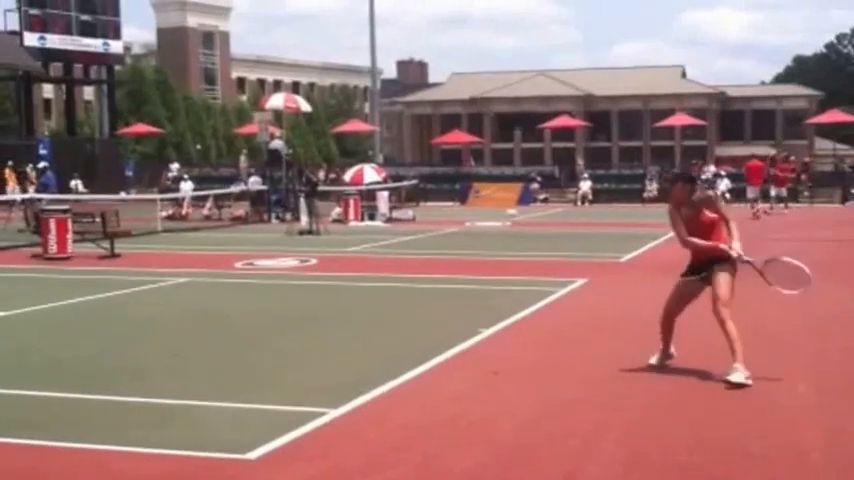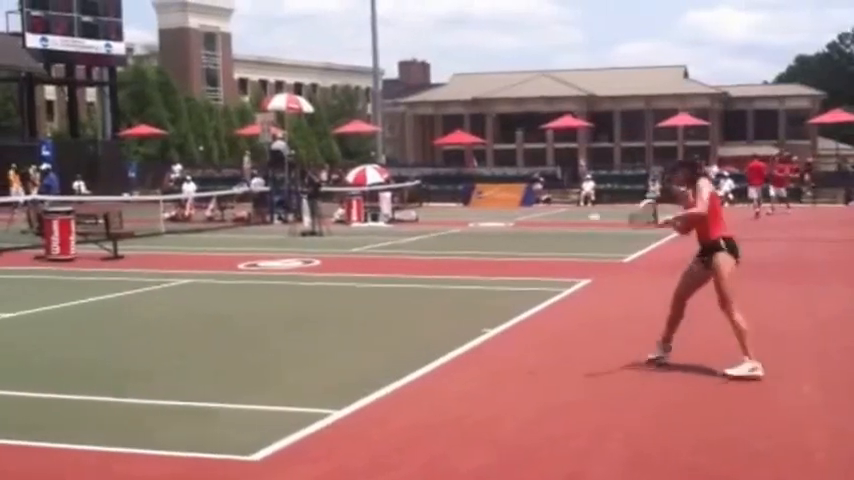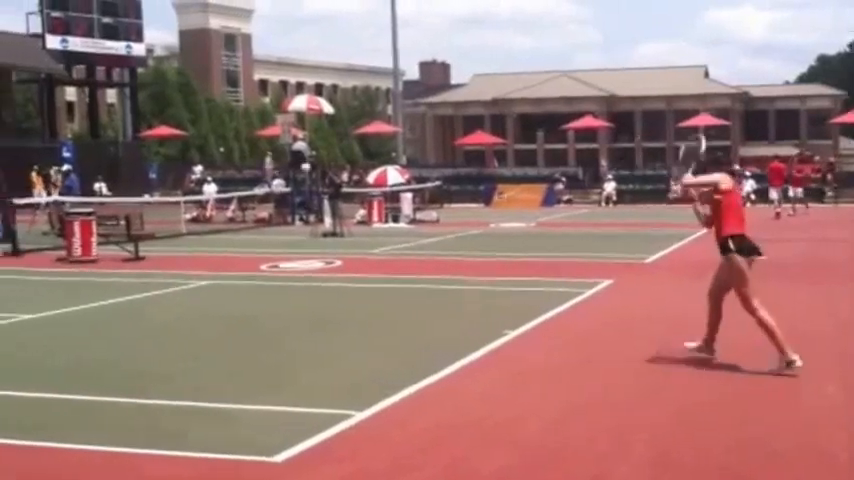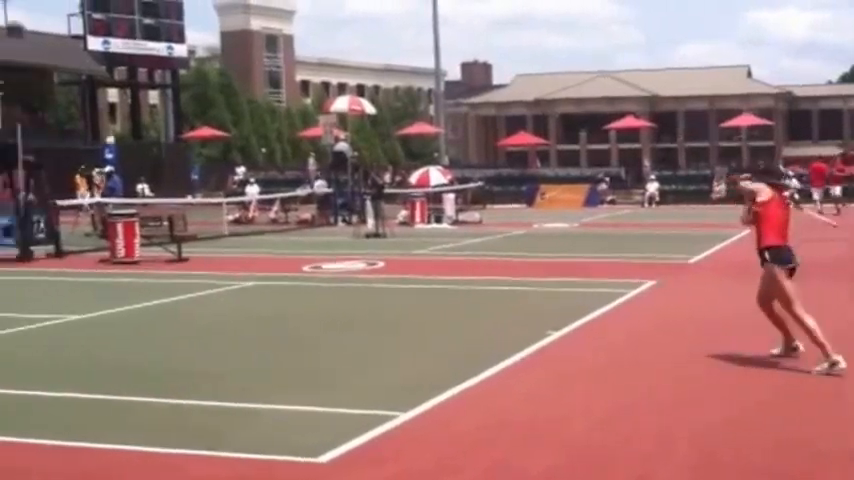
dt=0.1s
person 1, frame 1
left shoulder: (708, 200)
right shoulder: (676, 211)
left elbow: (730, 223)
right elbow: (686, 242)
left wrist: (735, 244)
right wrist: (715, 246)
left hip: (721, 262)
right hip: (697, 266)
left knee: (721, 311)
right knee: (667, 313)
left ankle: (740, 369)
right ankle: (666, 351)
person 1, frame 2
left shoulder: (703, 184)
right shoulder: (687, 194)
left elbow: (702, 211)
right elbow: (684, 229)
left wrist: (671, 220)
left hip: (722, 246)
right hip: (707, 250)
left knee: (726, 305)
right knee: (679, 297)
left ankle: (751, 362)
right ankle: (664, 346)
person 1, frame 3
left shoulder: (722, 179)
right shoulder: (720, 193)
left elbow: (688, 182)
right elbow: (708, 222)
left wrist: (689, 182)
right wrist: (696, 201)
left hip: (735, 246)
right hip: (733, 248)
left knee: (751, 305)
right knee: (714, 295)
left ankle: (789, 356)
right ankle: (708, 344)
person 1, frame 4
left shoulder: (762, 190)
right shoulder: (779, 198)
right elbow: (747, 220)
right wrist: (750, 202)
left hip: (774, 256)
right hip: (782, 255)
left knee: (796, 311)
right knee: (763, 301)
left ankle: (833, 357)
right ankle: (790, 343)
